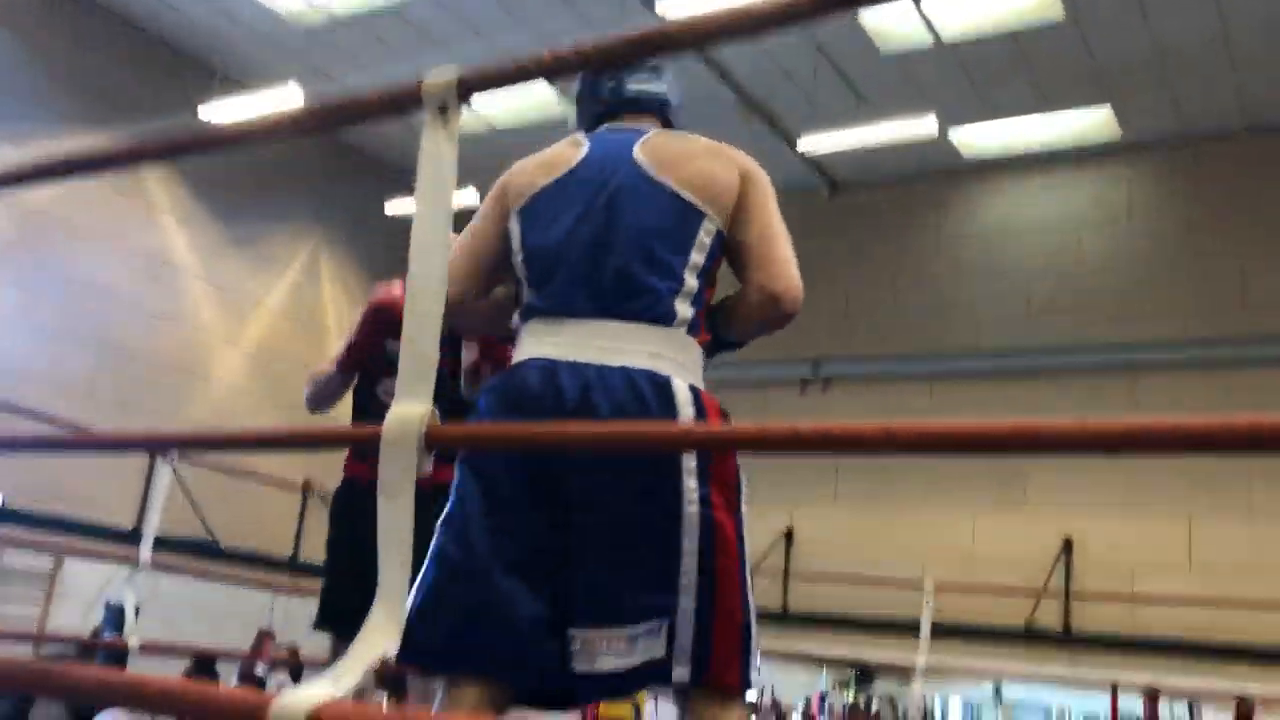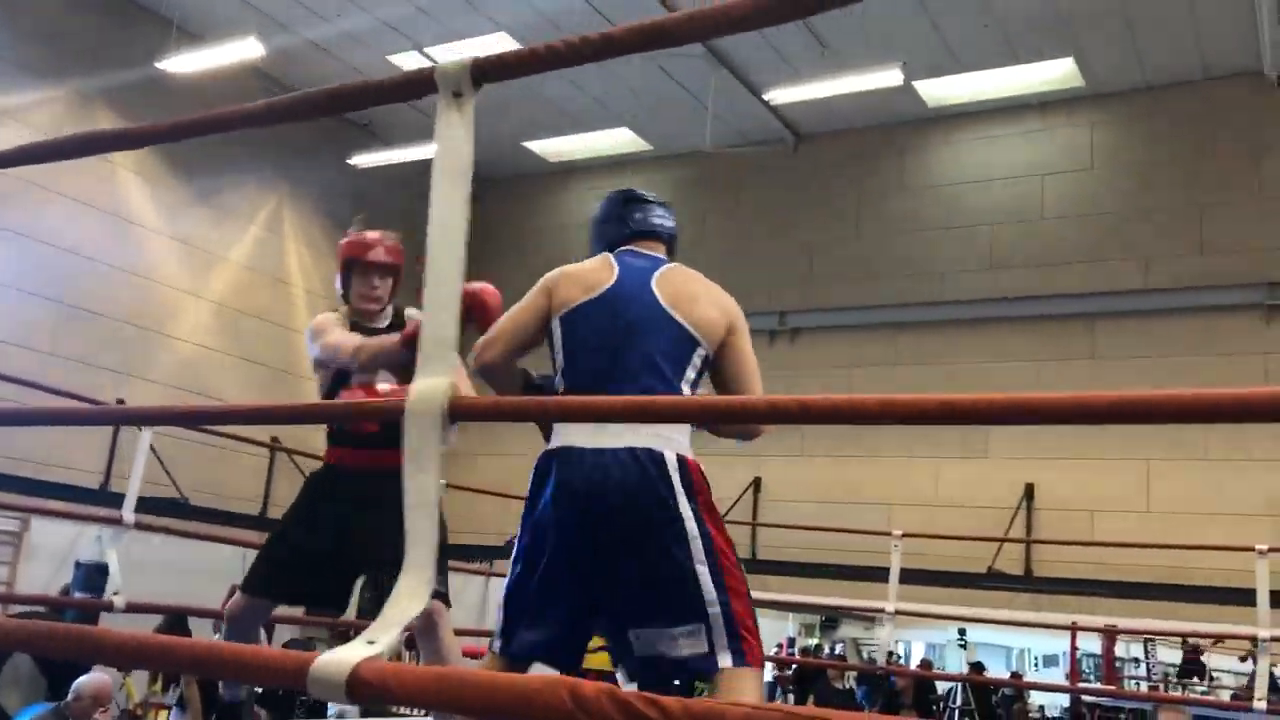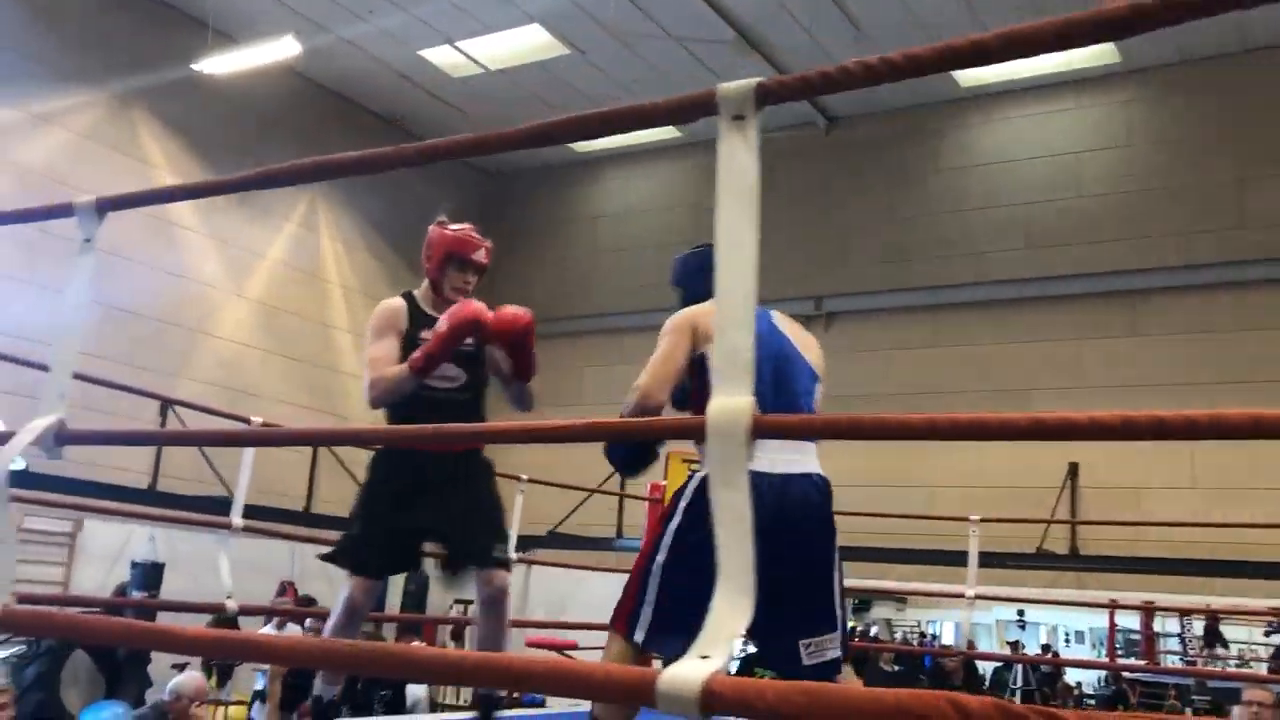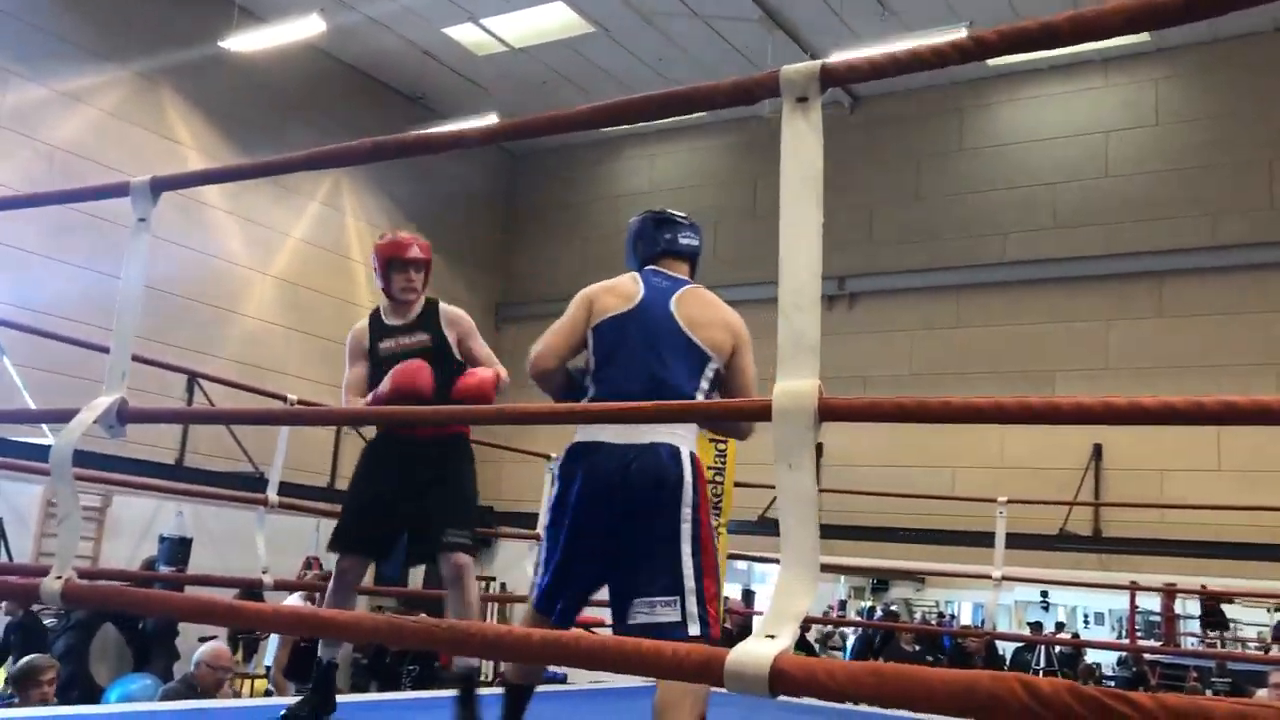
dt=0.7s
person 1, frame 1
left shoulder: (528, 171)
right shoulder: (726, 167)
left elbow: (449, 294)
right elbow: (778, 293)
left hip: (530, 399)
right hip: (656, 407)
person 1, frame 2
left shoulder: (566, 279)
right shoulder: (716, 301)
left elbow: (488, 358)
right elbow: (750, 420)
left hip: (570, 472)
right hip: (656, 476)
left knee: (509, 651)
right knee: (732, 661)
person 1, frame 3
left shoulder: (694, 319)
right shoulder: (802, 339)
left elbow: (649, 398)
left wrist: (628, 444)
right hip: (806, 492)
left knee: (634, 639)
right knee: (820, 670)
person 1, frame 4
left shoulder: (601, 294)
right shoulder: (725, 319)
left elbow: (540, 367)
right elbow: (740, 425)
left hip: (593, 460)
right hip: (667, 468)
left knee: (548, 605)
right knee: (683, 638)
person 2, frame 1
left shoulder: (470, 341)
right shoulder: (377, 325)
right elbow: (315, 401)
left wrist: (498, 353)
right wrist: (357, 347)
left hip: (428, 499)
right hip: (362, 496)
right knee: (345, 642)
person 2, frame 2
left shoulder: (418, 324)
right shoulder: (326, 328)
left elbow: (464, 398)
right elbow: (352, 355)
left wrist: (394, 401)
left hip: (400, 484)
right hip: (339, 481)
left knee: (431, 612)
right knee: (245, 609)
person 2, frame 3
left shoulder: (484, 323)
right shoulder: (395, 312)
left elbow: (523, 403)
right elbow: (377, 392)
left wrist: (524, 361)
right wrist: (433, 352)
left hip: (465, 467)
right hip: (404, 463)
left knee: (496, 585)
right knee: (359, 594)
person 2, frame 4
left shoulder: (451, 319)
right shoulder: (364, 332)
left elbow: (497, 372)
right elbow: (352, 405)
left wrist: (487, 385)
right wrist: (382, 399)
left hip: (446, 454)
right hip: (388, 453)
left knee: (458, 563)
right knee: (345, 569)
